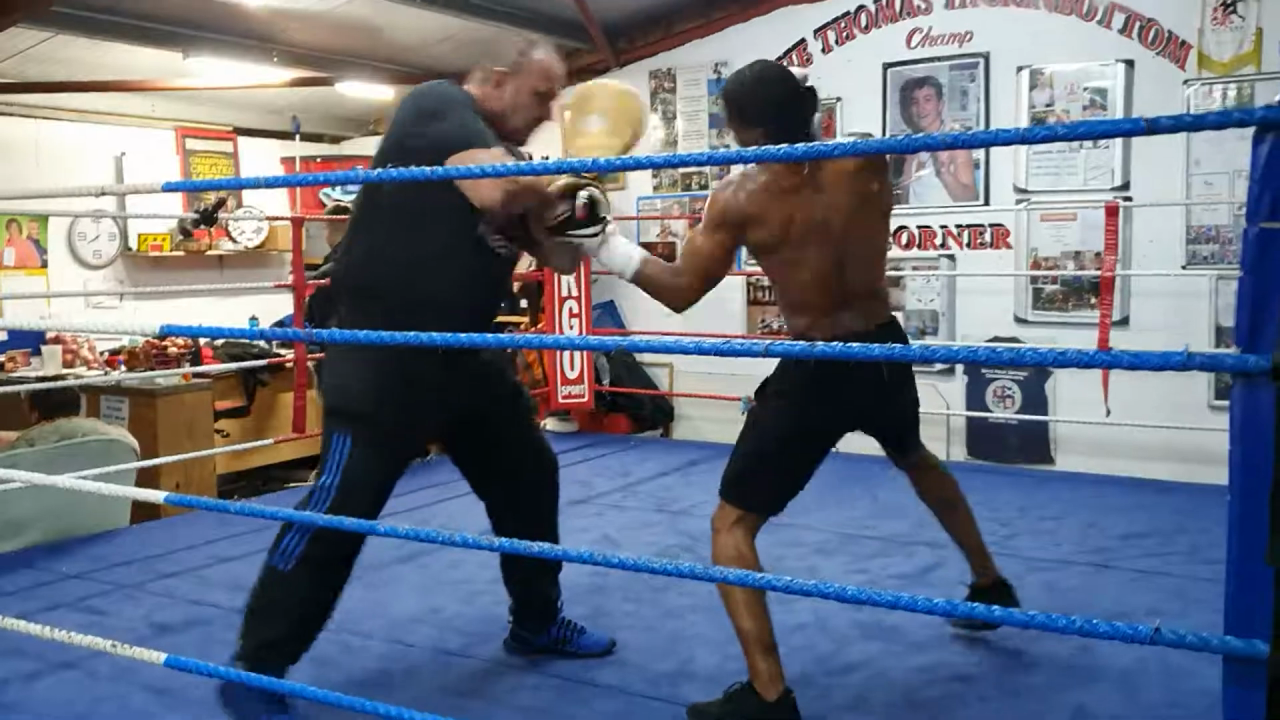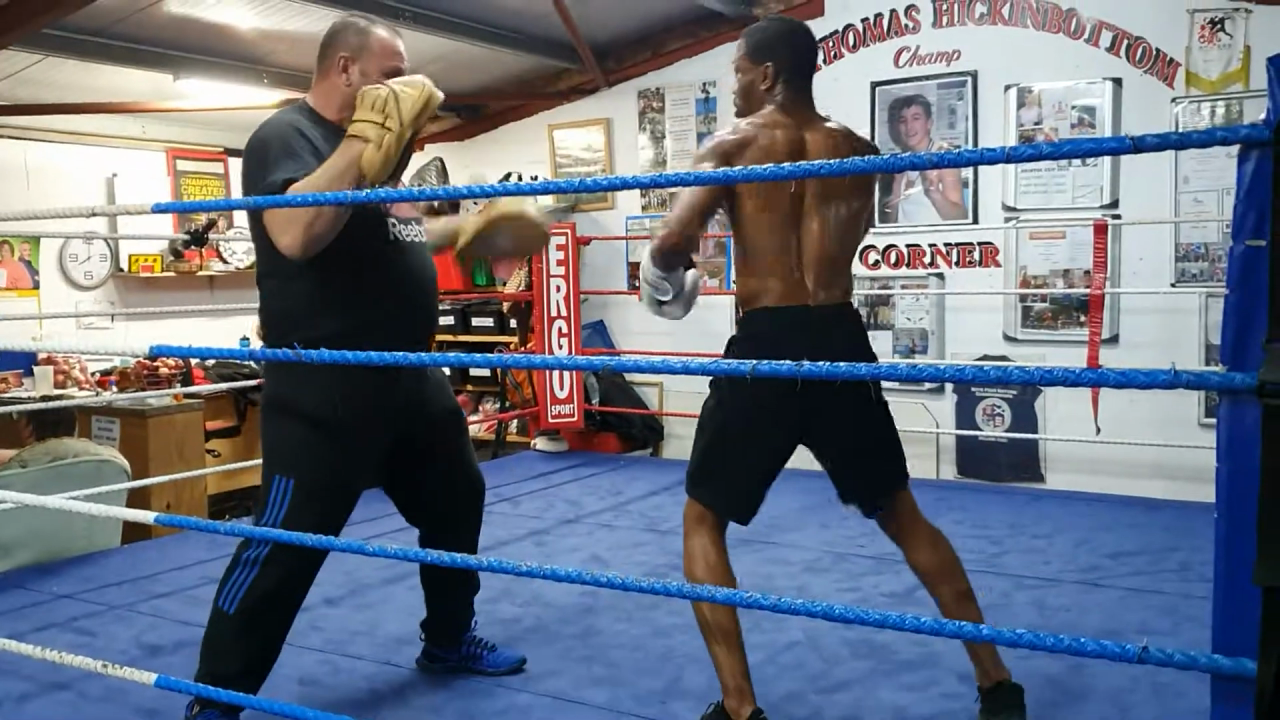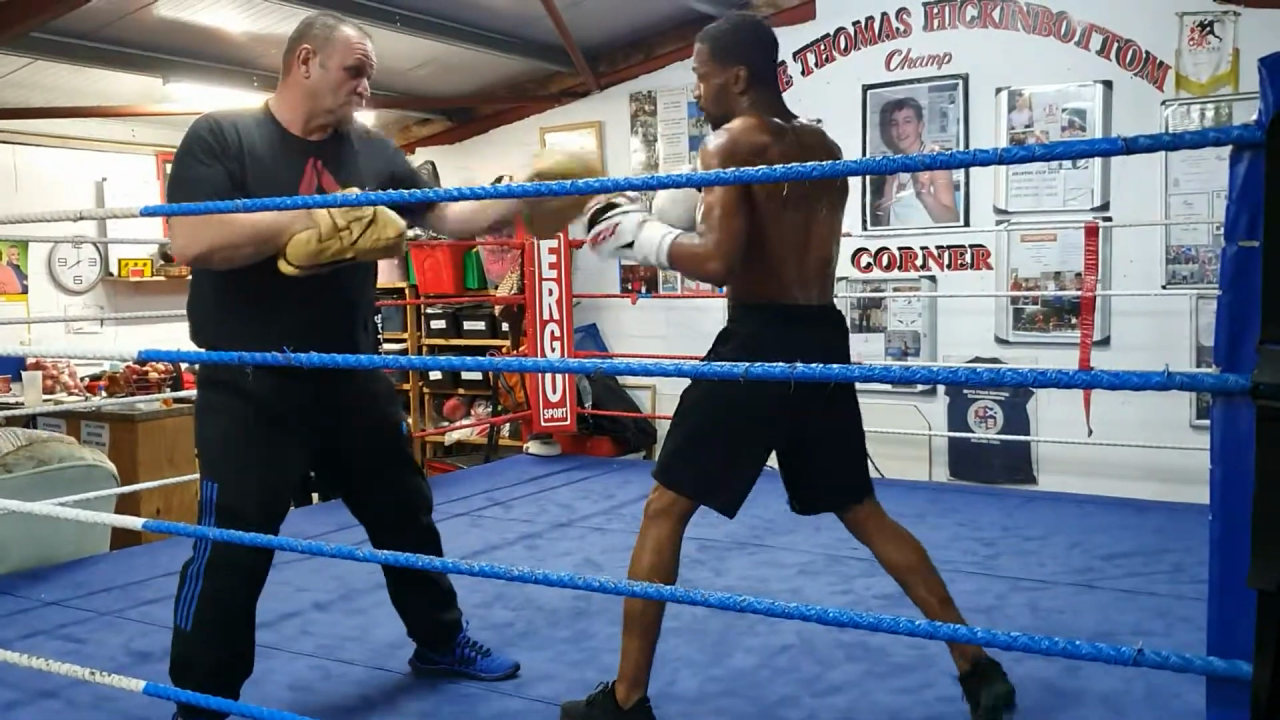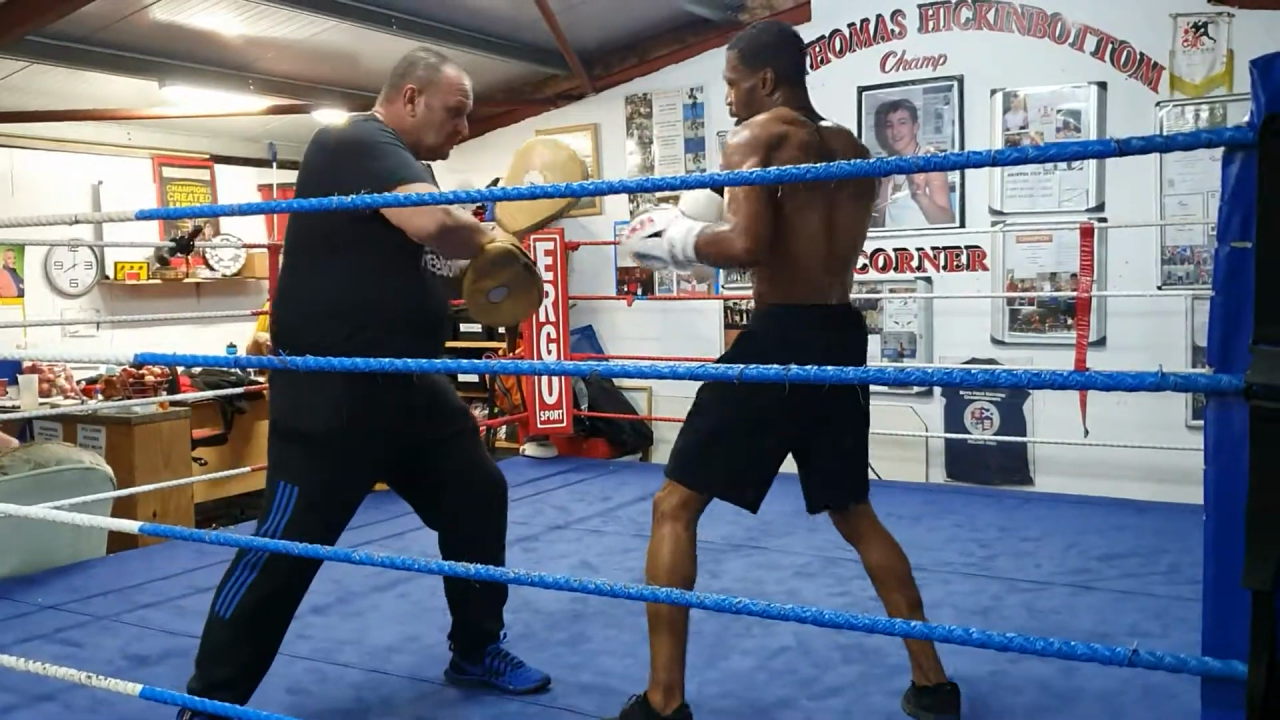
dt=0.7s
person 1, frame 1
left shoulder: (749, 195)
right shoulder: (868, 166)
left elbow: (682, 290)
left wrist: (609, 247)
left hip: (822, 375)
right hip: (886, 353)
left knee: (733, 524)
right knee: (913, 459)
right ankle: (990, 585)
person 1, frame 2
left shoulder: (735, 142)
right shoulder: (858, 153)
left elbow: (678, 233)
left wrist: (663, 277)
left hip: (766, 346)
right hip: (839, 342)
left knee: (701, 523)
right knee: (903, 520)
person 1, frame 3
left shoulder: (729, 144)
right shoulder: (825, 149)
left elbow: (720, 263)
left wrist: (641, 236)
right wrist: (701, 221)
left hip: (758, 344)
right hip: (823, 342)
left knee: (663, 512)
right knee: (865, 514)
person 1, frame 4
left shoulder: (757, 136)
right shoulder: (851, 149)
left elbow: (745, 245)
left wrist: (671, 236)
right wrist: (698, 226)
left hip: (779, 343)
right hip: (840, 339)
left knee: (675, 508)
right knee: (851, 512)
person 2, frame 1
left shoulder: (503, 151)
right shoulder: (439, 105)
left elbow: (561, 256)
right elbow: (497, 190)
right wrist: (550, 188)
left hip: (467, 353)
right hip: (385, 351)
left knee: (530, 477)
right knee: (341, 506)
left ankle: (537, 621)
person 2, frame 2
left shoulder: (375, 141)
right shoulder: (286, 136)
right elbow: (298, 235)
left wrist: (473, 228)
right wrist: (367, 143)
left hip: (407, 375)
right hip: (325, 384)
left knee: (456, 502)
right knee: (288, 541)
left ankle: (448, 639)
person 2, frame 3
left shoulder: (368, 151)
right shoulder: (221, 136)
left elbow: (447, 218)
right elbow: (192, 240)
left wrist: (524, 198)
right wrist: (313, 225)
left hip: (351, 381)
right hip: (250, 389)
left knee: (404, 513)
right knee: (231, 550)
left ankle: (439, 641)
person 2, frame 4
left shoulder: (406, 163)
right shoulder: (353, 144)
left elbow: (436, 258)
right elbow: (435, 224)
right wrist: (487, 239)
left hip: (411, 386)
right hip: (333, 389)
left knee: (480, 500)
right knee: (288, 546)
left ankle: (476, 651)
